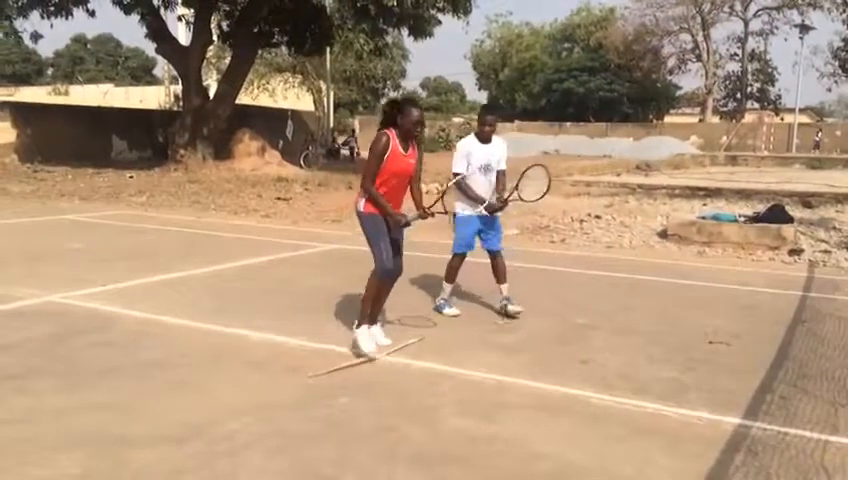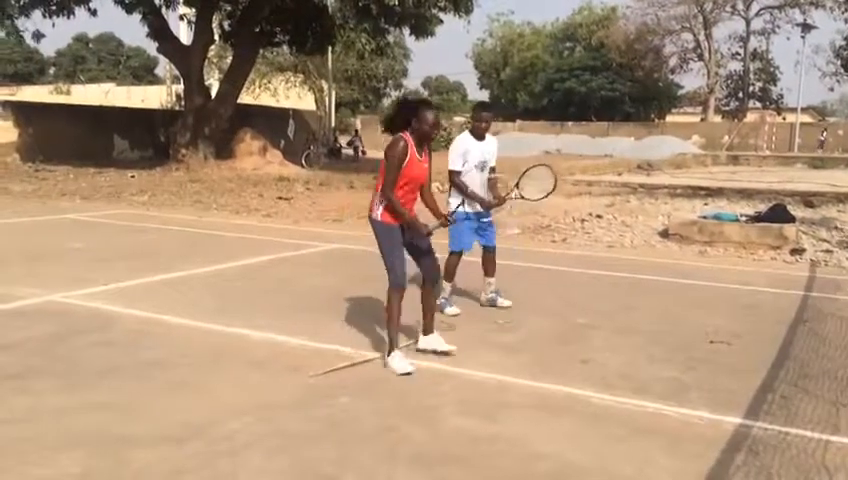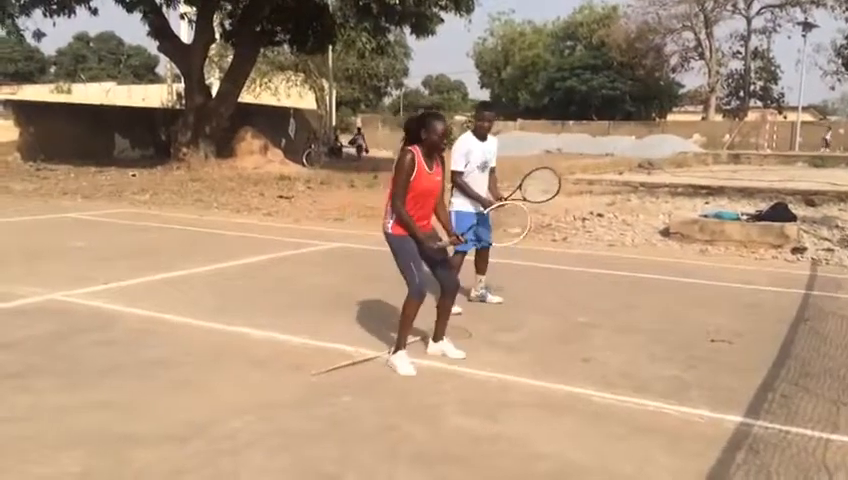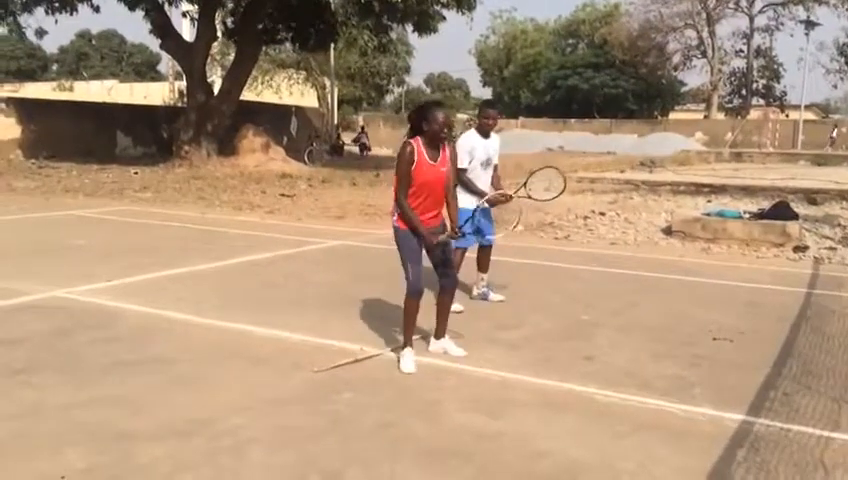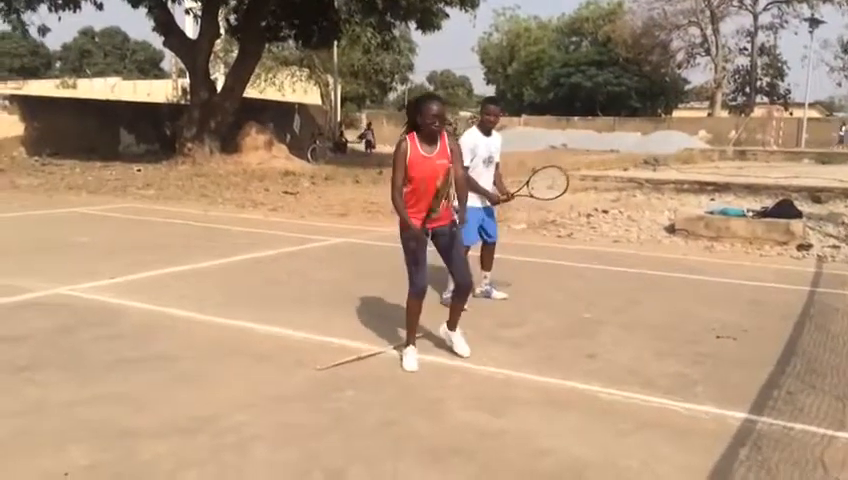
dt=0.2s
person 1, frame 1
left shoulder: (414, 145)
right shoulder: (383, 139)
left elbow: (414, 182)
right elbow: (367, 184)
left wrist: (421, 208)
right wrist: (391, 213)
left hip: (392, 212)
right hip: (371, 209)
left knee: (395, 269)
right knee: (385, 265)
left ankle: (373, 323)
right ankle: (361, 324)
person 1, frame 2
left shoulder: (426, 148)
right shoulder: (400, 145)
left elbow: (424, 188)
right elbow: (387, 192)
left wrist: (438, 214)
right wrist: (414, 223)
left hip: (408, 218)
right hip: (385, 218)
left knee: (432, 272)
right knee: (398, 280)
left ankle: (428, 335)
right ankle: (393, 352)
person 1, frame 3
left shoulder: (439, 160)
right shoulder: (408, 158)
left elbow: (438, 202)
right elbow: (397, 205)
left wrist: (450, 232)
right wrist: (422, 239)
left hip: (424, 230)
right hip: (400, 230)
left knee: (451, 283)
right knee: (418, 287)
left ankle: (438, 341)
right ankle: (398, 352)
person 1, frame 4
left shoulder: (448, 151)
right shoulder: (409, 150)
left elbow: (450, 192)
right elbow: (401, 198)
left wrist: (454, 225)
right wrist: (423, 232)
left hip: (435, 224)
right hip: (407, 225)
left knee: (449, 281)
right knee: (416, 285)
left ankle: (439, 338)
right ankle: (407, 348)
person 1, frame 5
left shoulder: (450, 144)
right shoulder: (405, 145)
left elbow: (460, 180)
right elbow: (396, 191)
left wrist: (461, 208)
right wrist: (409, 225)
left hip: (444, 222)
right hip: (413, 224)
left knee: (464, 281)
right knee: (418, 285)
left ankle: (451, 328)
right ankle: (410, 346)
person 2, frame 1
left shoulder: (500, 145)
right shoulder: (464, 146)
left elbow: (500, 176)
right elbow: (458, 181)
left wrist: (501, 199)
right wrist: (483, 201)
left hip: (491, 210)
right hip: (466, 210)
left knee: (496, 252)
right knee: (460, 252)
left ankle: (506, 300)
right ankle: (443, 298)
person 2, frame 2
left shoulder: (492, 142)
right shoulder: (460, 143)
left elbow: (491, 172)
right elbow: (454, 179)
left wrist: (495, 194)
right wrist: (479, 199)
left hip: (483, 207)
right hip: (462, 207)
left knee: (490, 247)
right knee: (457, 250)
left ankle: (489, 293)
right ankle: (444, 298)
person 2, frame 3
left shoulder: (493, 142)
right shoulder: (463, 143)
right elbow: (456, 179)
left wrist: (496, 195)
right wrist: (481, 199)
left hip: (482, 207)
right hip: (463, 206)
left knee: (485, 246)
right knee: (461, 250)
left ankle: (479, 290)
person 2, frame 4
left shoulder: (495, 140)
right shoulder: (467, 140)
right elbow: (460, 176)
left wrist: (500, 192)
right wrist: (486, 195)
left hip: (484, 204)
right hip: (466, 203)
left knee: (487, 243)
right knee: (462, 246)
left ankle: (480, 287)
person 2, frame 5
left shoulder: (497, 138)
right shoulder: (469, 138)
right elbow: (462, 174)
left wrist: (502, 189)
right wrist: (487, 193)
left hip: (486, 202)
right hip: (469, 202)
left knee: (490, 241)
right knee: (465, 245)
left ankle: (484, 286)
right ankle: (450, 291)
